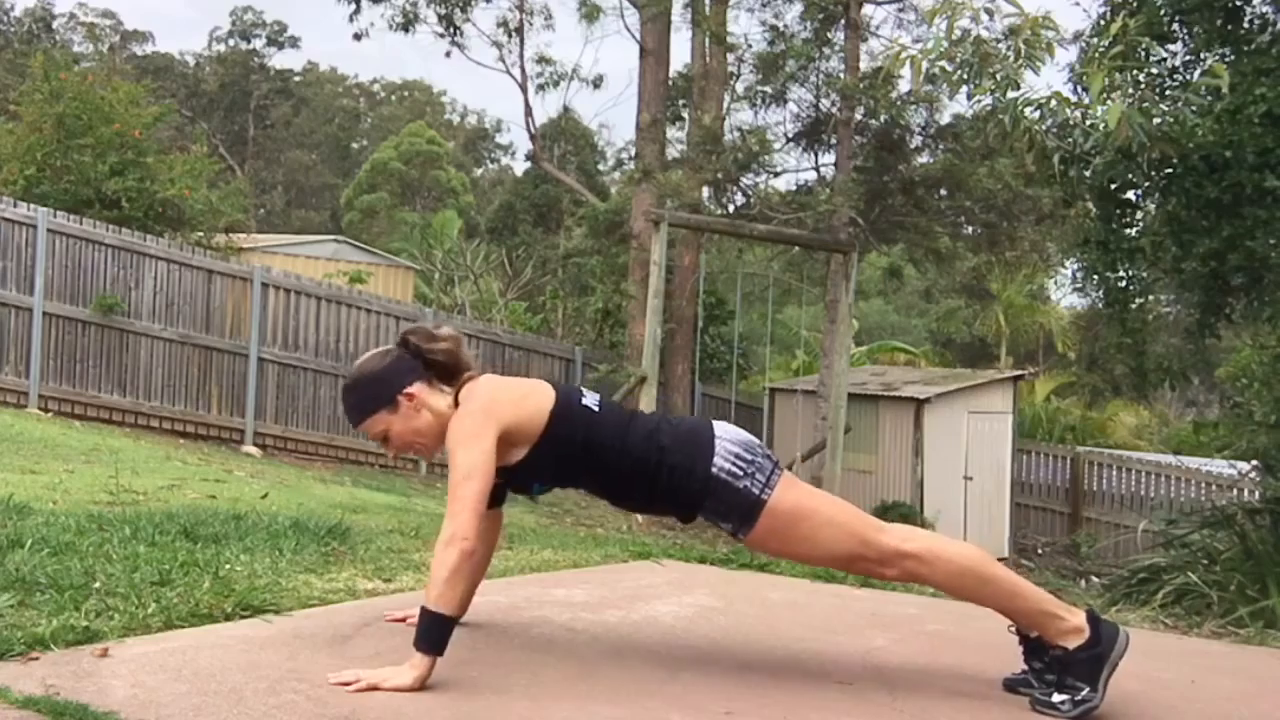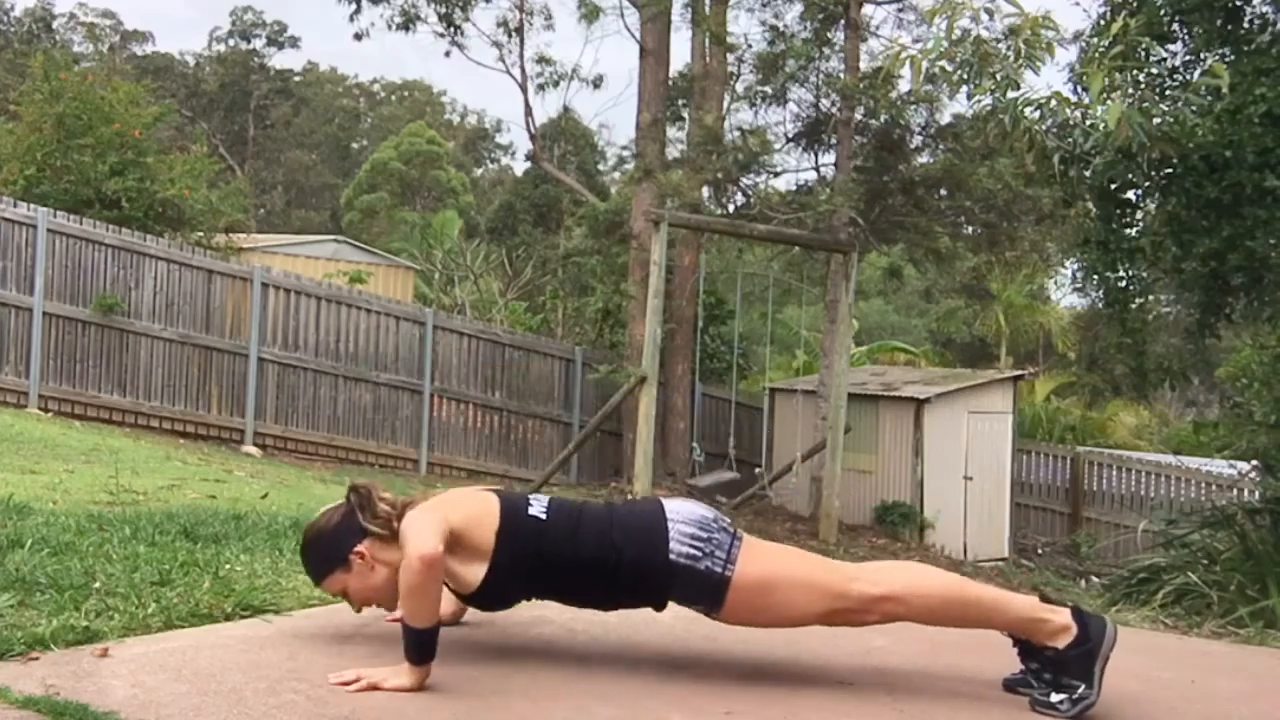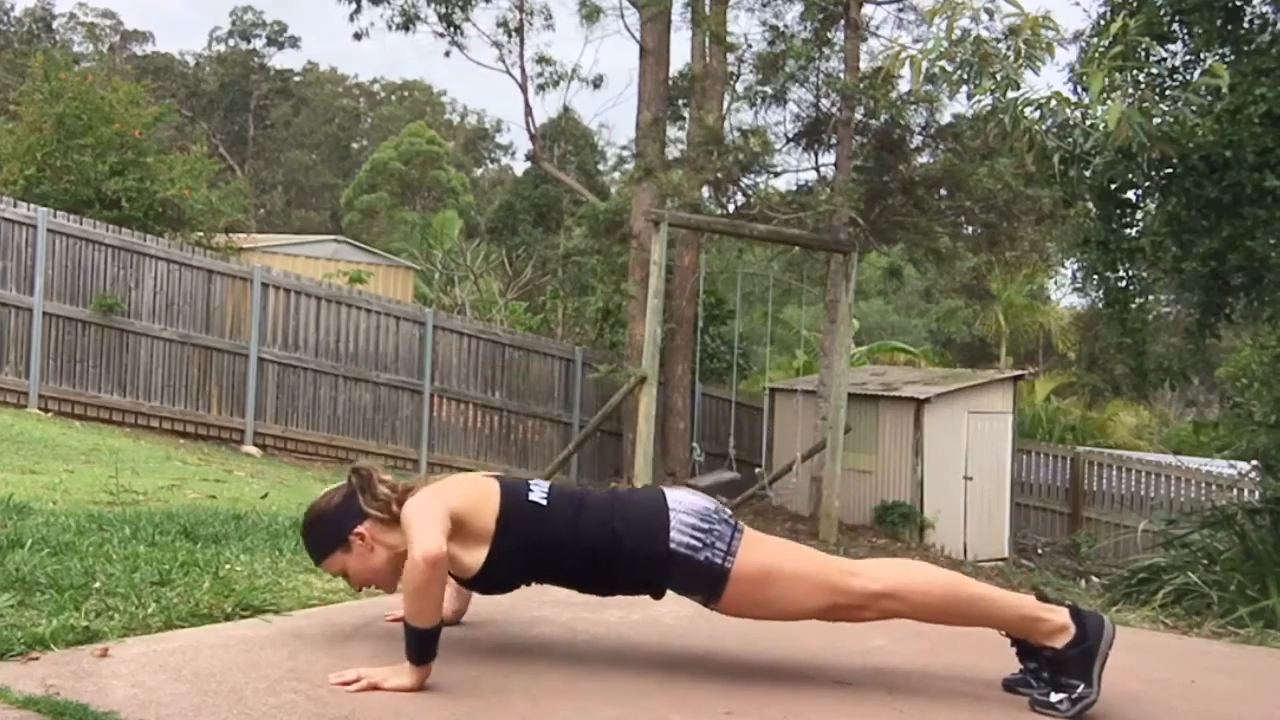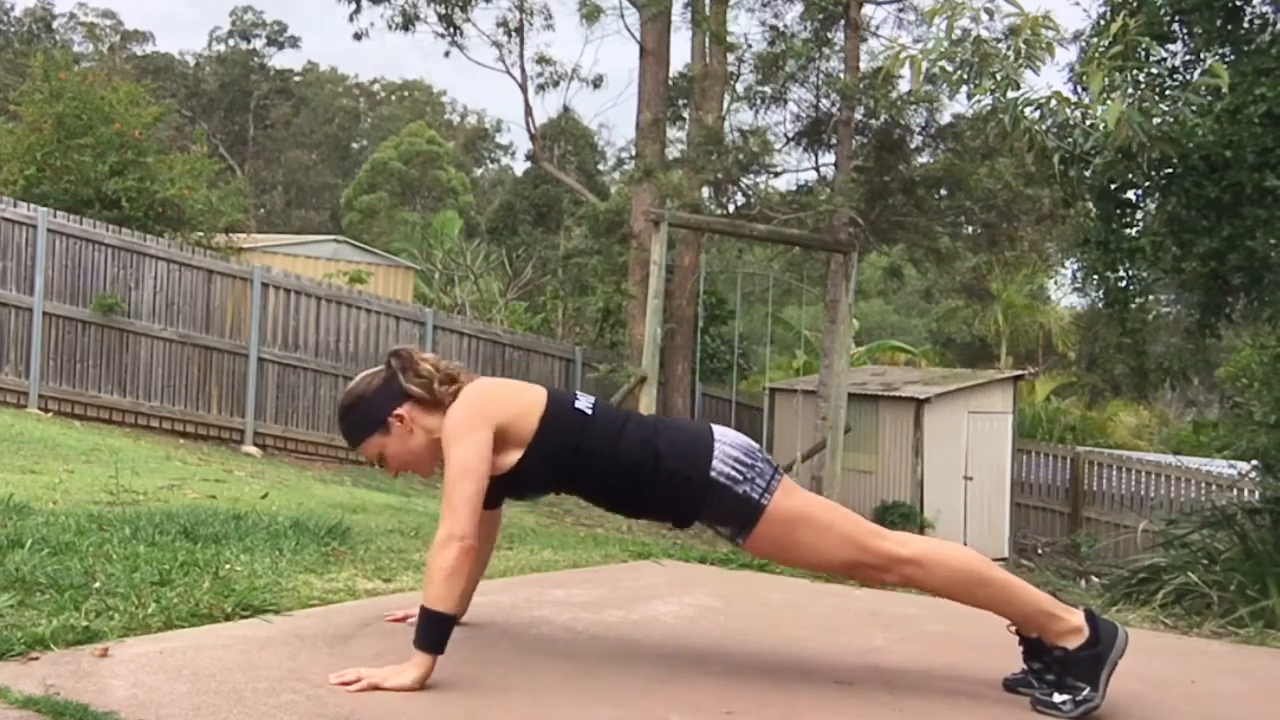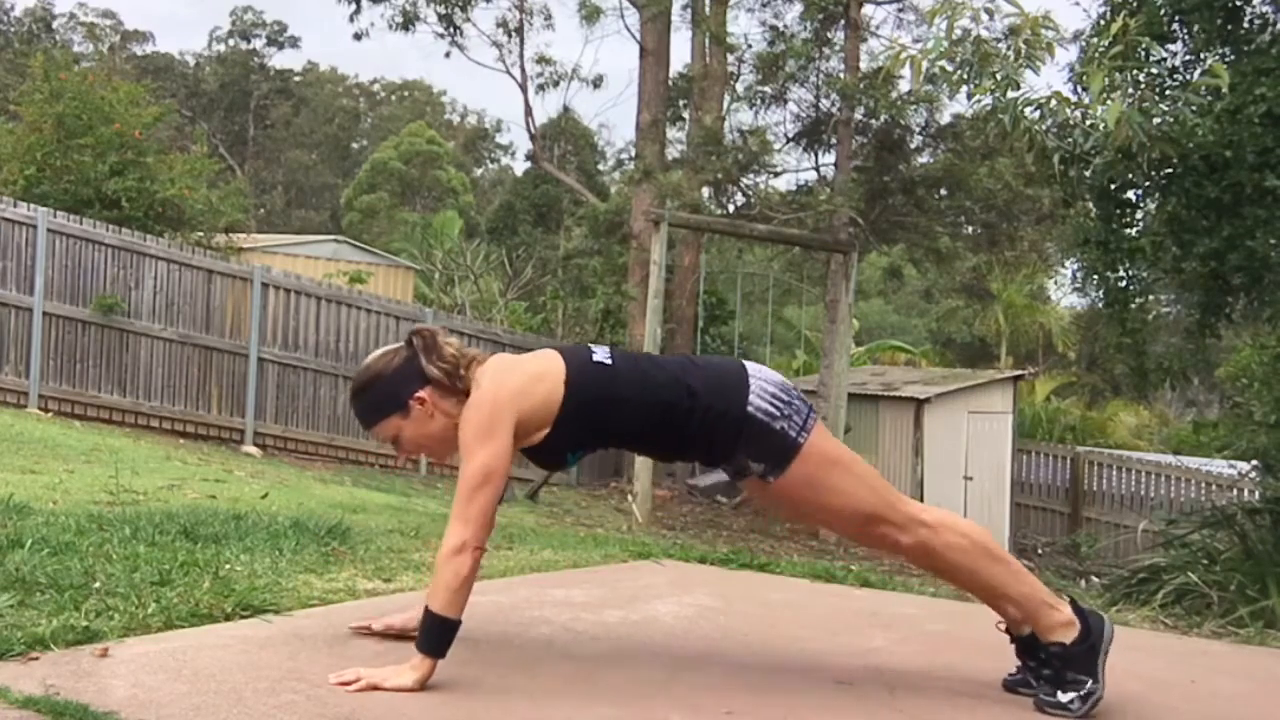
dt=0.4s
person 1, frame 1
left shoulder: (475, 409)
right shoulder: (480, 415)
left elbow: (460, 537)
right elbow: (485, 527)
right wrist: (446, 607)
left hip: (710, 467)
right hip: (696, 470)
left knee: (886, 550)
right knee: (872, 553)
left ankle: (1076, 634)
right ankle: (1050, 643)
person 1, frame 2
left shoulder: (423, 525)
right shoulder: (445, 521)
left elbow: (422, 562)
right wrist: (453, 605)
left hip: (669, 550)
right hip: (657, 540)
left knee: (861, 593)
right knee: (851, 592)
left ankle: (1062, 628)
right ankle: (1039, 616)
person 1, frame 3
left shoulder: (424, 507)
right shoulder: (445, 504)
left elbow: (427, 565)
right wrist: (443, 609)
left hip: (670, 538)
right hip: (658, 530)
left knee: (860, 591)
right knee: (849, 588)
left ankle: (1063, 629)
right ankle: (1039, 622)
person 1, frame 4
left shoulder: (469, 412)
right shoulder: (480, 425)
left elbow: (456, 538)
right elbow: (483, 524)
right wrist: (446, 608)
left hip: (708, 470)
right hip: (690, 478)
left knee: (885, 554)
right knee: (872, 557)
left ankle: (1076, 631)
right ankle: (1049, 634)
person 1, frame 5
left shoulder: (490, 403)
right shoulder: (482, 397)
left elbow: (464, 541)
right elbow: (468, 529)
right wrist: (427, 617)
left hip: (742, 409)
right hip: (716, 426)
left knee: (899, 524)
right knee: (877, 533)
left ankle: (1067, 628)
right ankle: (1035, 631)
